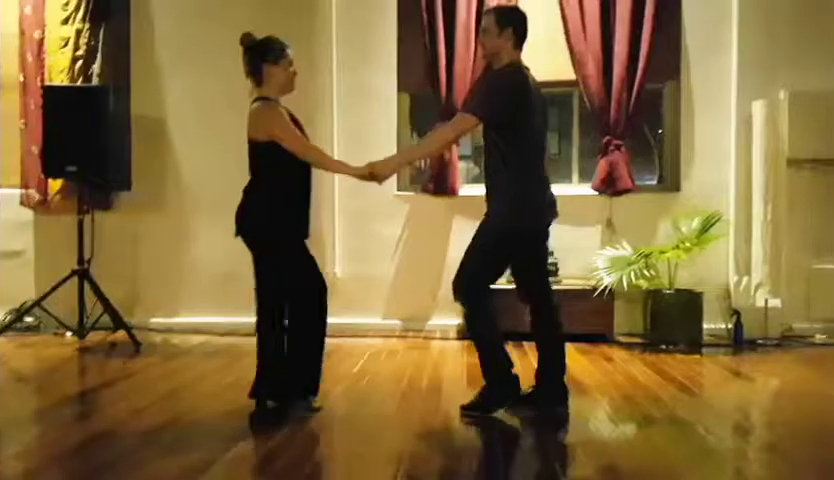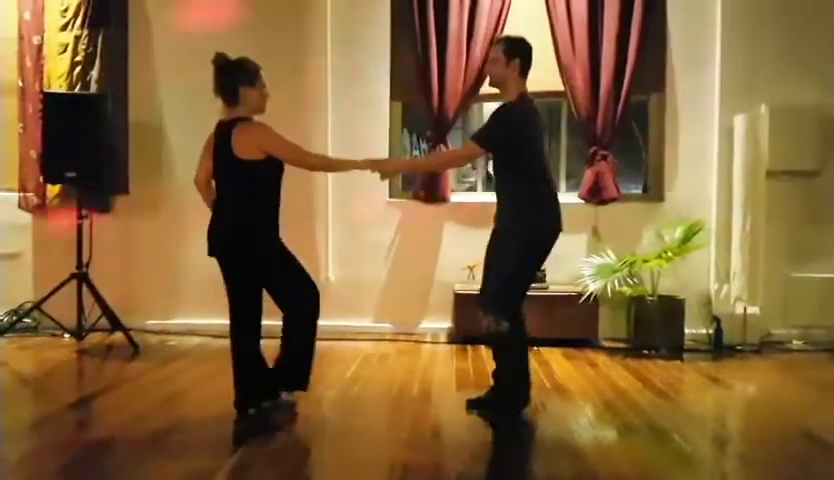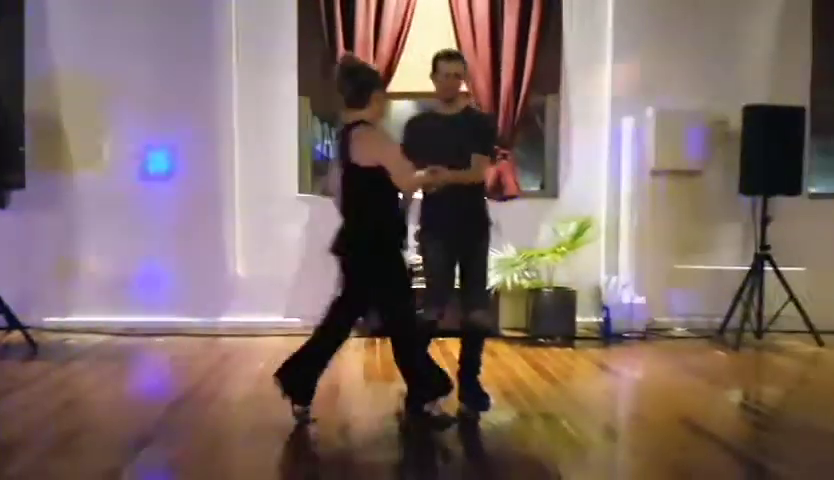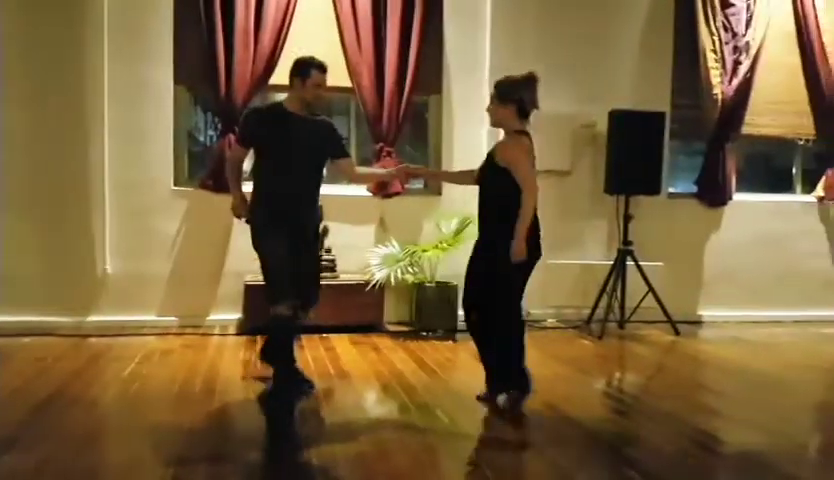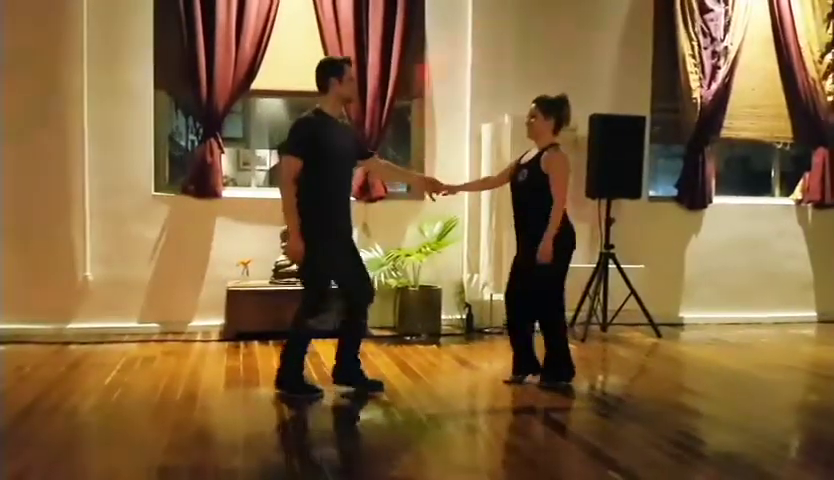
dt=1s
person 1, frame 1
left shoulder: (499, 80)
right shoulder: (527, 84)
left elbow: (455, 129)
left wrist: (396, 162)
left hip: (512, 210)
right hip: (534, 207)
left knee: (470, 287)
right knee: (537, 296)
left ankle: (501, 384)
right ankle: (550, 389)
person 1, frame 2
left shoulder: (512, 115)
right shoulder: (519, 112)
left elbow: (460, 156)
left wrist: (401, 166)
left hip: (531, 225)
right hip: (516, 222)
left knee: (503, 305)
right knee: (497, 303)
left ankle: (515, 389)
right ankle: (507, 390)
person 1, frame 3
left shoulder: (479, 122)
right shoulder: (417, 125)
left elbow: (478, 172)
left wrist: (448, 176)
left hip: (473, 226)
right hip: (434, 227)
left knee: (476, 306)
right knee: (436, 302)
left ankle: (469, 380)
person 1, frame 4
left shoulder: (324, 130)
right shoulder: (260, 118)
left elbow: (352, 172)
right elbow: (234, 160)
left wrist: (390, 174)
right wrist: (237, 195)
left hip: (305, 224)
right hip: (269, 222)
left knee: (307, 294)
right knee: (283, 297)
left ankle: (273, 352)
right ankle: (284, 369)
person 1, frame 5
left shoulder: (347, 132)
right shoulder: (307, 126)
left elbow: (379, 166)
right elbow: (287, 180)
left wrist: (419, 180)
right wrist: (294, 235)
left hip: (339, 232)
right hip: (315, 235)
left knee: (361, 294)
right knee: (315, 303)
left ankle: (347, 368)
right ankle: (289, 377)
person 2, frame 1
left shoulder: (274, 111)
right shoulder: (266, 111)
left elbow: (297, 157)
right elbow: (307, 152)
right wrist: (355, 171)
left hip: (274, 221)
right hip: (267, 221)
left knee: (277, 302)
right knee: (310, 291)
left ankle: (273, 390)
right ankle: (294, 389)
person 2, frame 2
left shoulder: (221, 132)
right shoulder: (253, 132)
left elbow: (202, 181)
right elbow: (309, 161)
right wrist: (360, 164)
left hip: (230, 235)
right hip: (252, 238)
left knee: (245, 314)
right knee: (304, 299)
left ankle: (254, 397)
right ankle: (281, 386)
person 2, frame 3
left shoulder: (347, 134)
right shoulder: (373, 136)
left elbow: (340, 190)
right elbow: (407, 182)
right wrist: (431, 174)
left hip: (359, 239)
right hip: (374, 245)
right knee: (400, 320)
person 2, frame 4
left shoulder: (514, 143)
right shoulder: (513, 143)
left elbow: (530, 191)
right elbow: (478, 177)
left wrist: (520, 238)
right wrist: (426, 173)
left hip: (508, 243)
right hip: (497, 242)
left knee: (479, 308)
right knee: (501, 310)
left ankle: (507, 384)
right ankle: (508, 384)
person 2, frame 5
left shoulder: (554, 156)
right shoulder: (527, 157)
left elbow: (559, 201)
right elbow: (495, 180)
left wrist: (548, 240)
right wrist: (458, 188)
left hip: (552, 243)
right hip: (529, 242)
left knee: (547, 304)
right knee: (516, 300)
left ankle: (559, 372)
right ankle: (524, 365)
